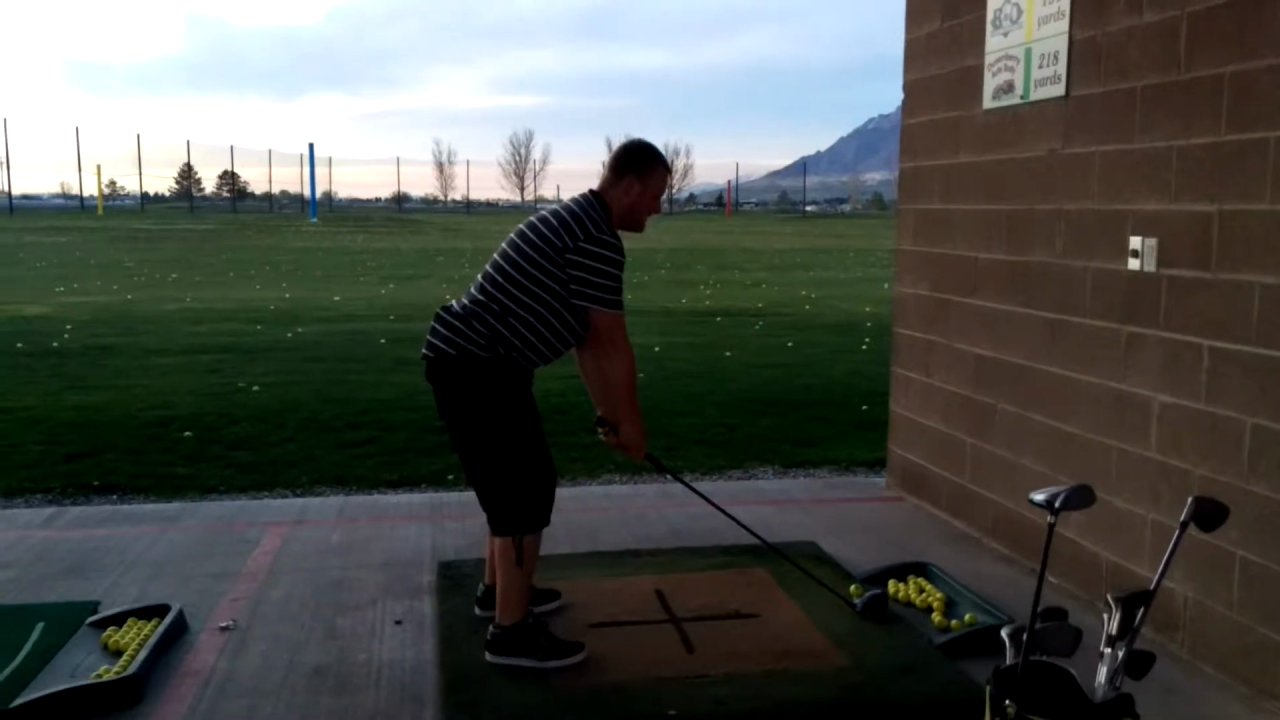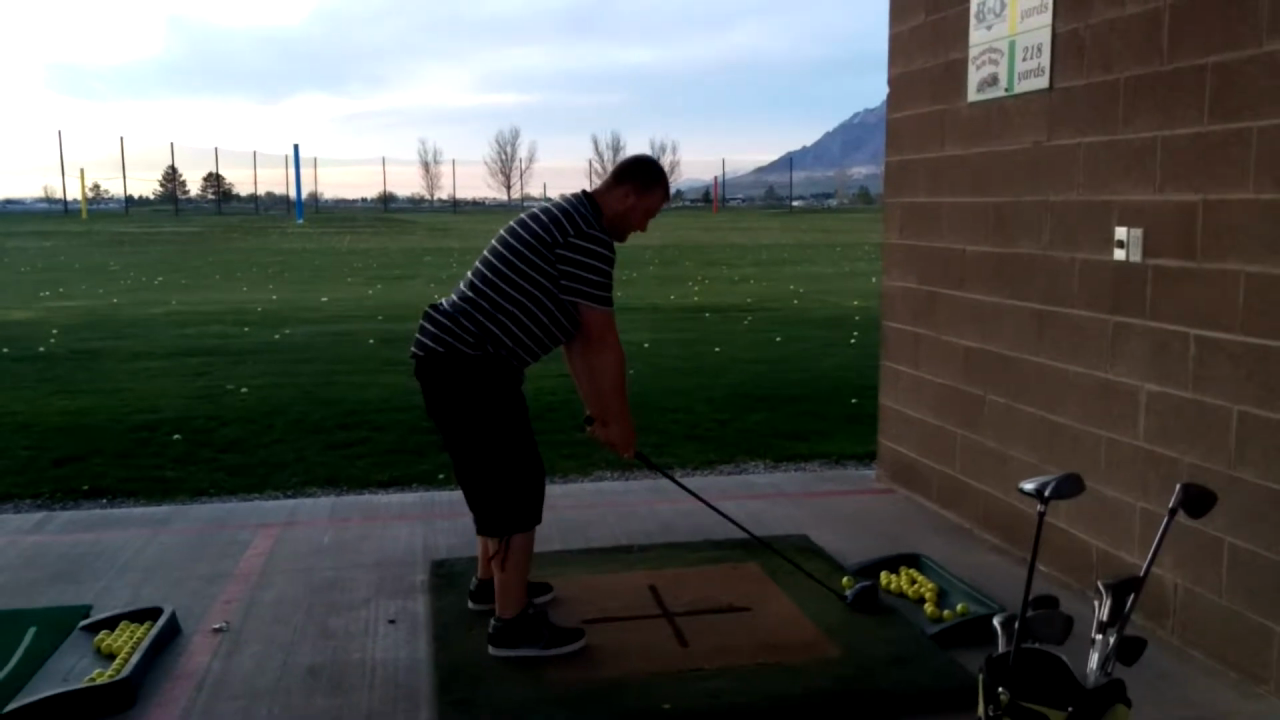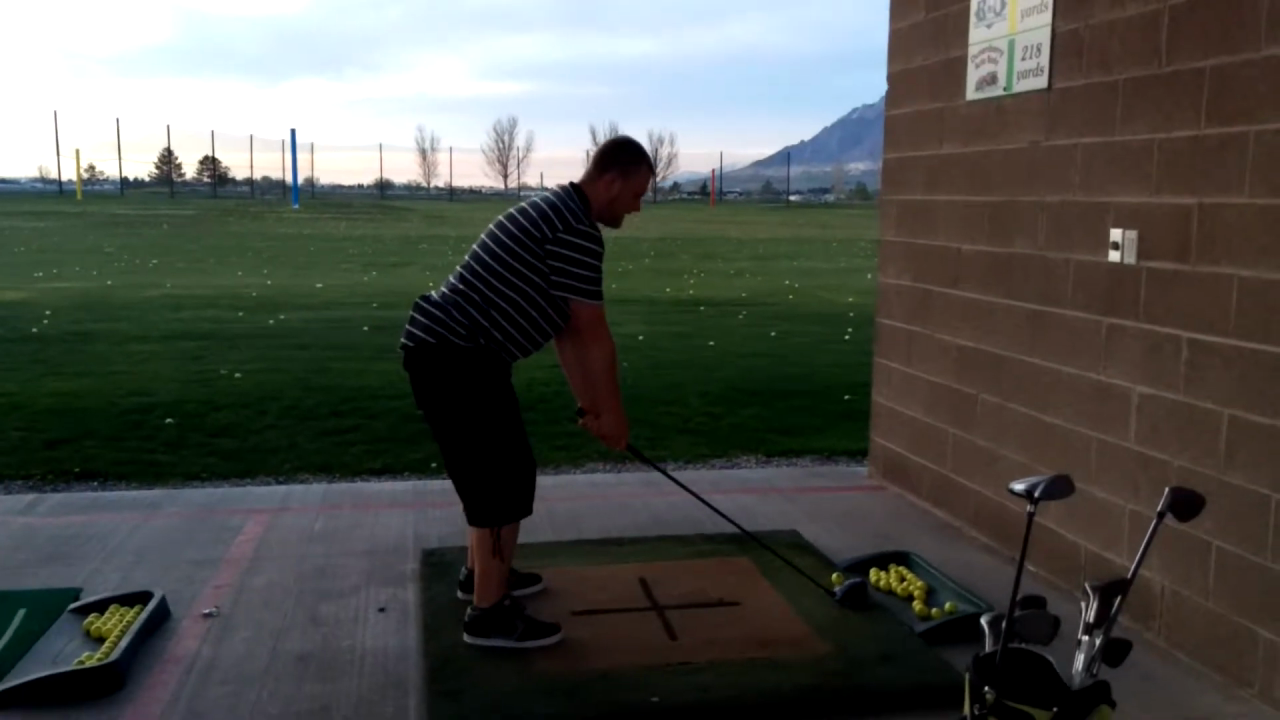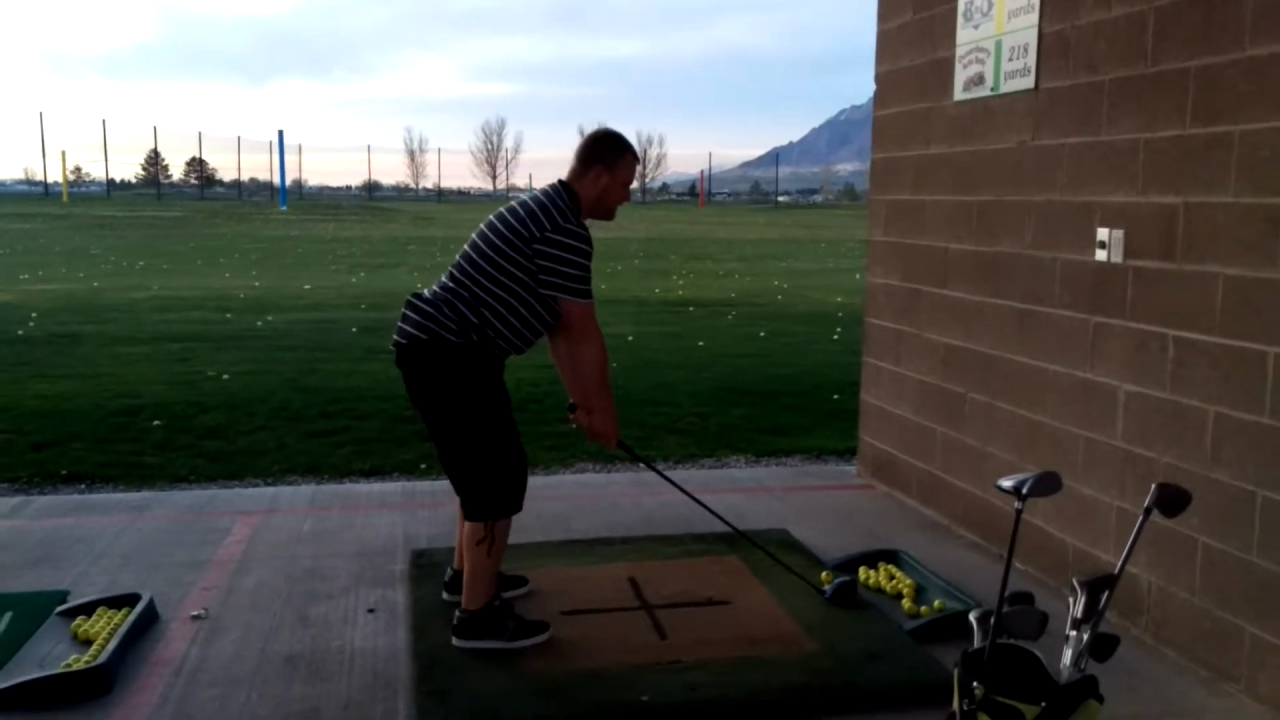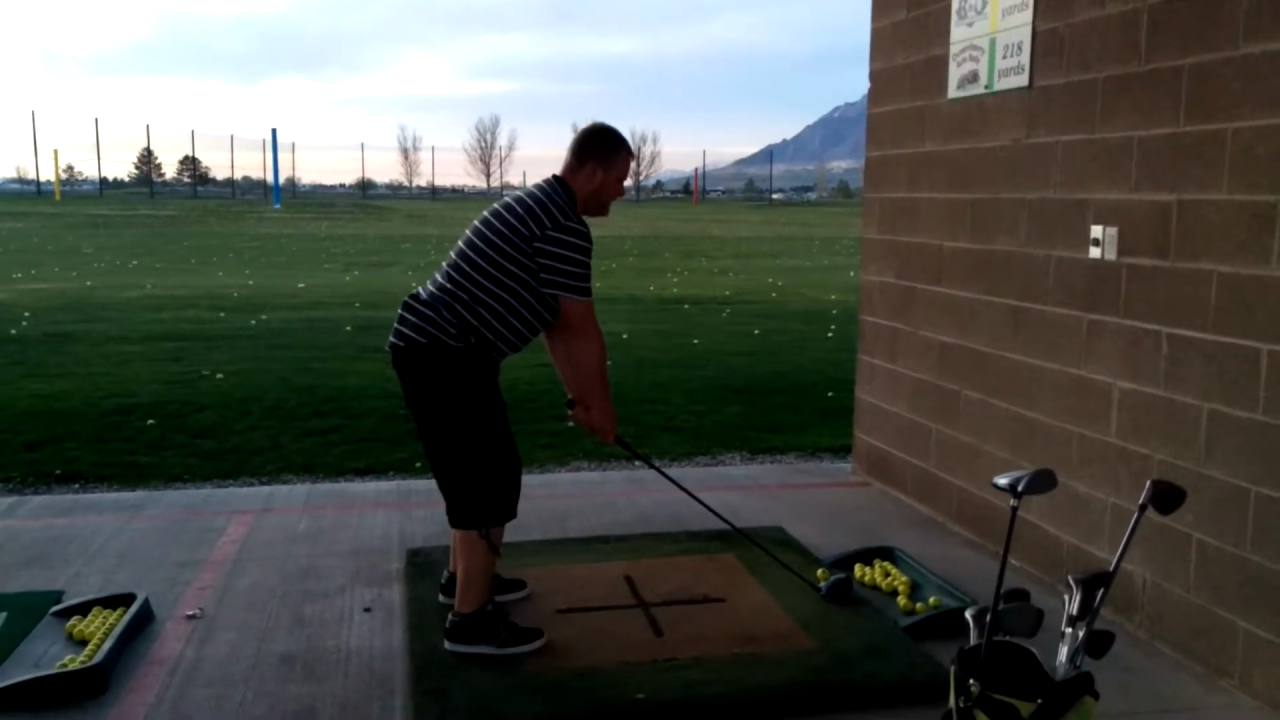
dt=1s
person 1, frame 1
left shoulder: (575, 221)
right shoulder: (598, 239)
left elbow: (587, 337)
right elbow: (612, 345)
left wrist: (607, 412)
right wrist: (631, 423)
left hip: (466, 357)
right hip: (479, 366)
left knee: (513, 478)
right knee: (525, 488)
left ankle: (498, 588)
right ankle: (511, 632)
person 1, frame 2
left shoulder: (567, 221)
right shoulder: (589, 236)
left elbow: (576, 336)
right elbow: (602, 342)
left wrist: (598, 413)
right wrist: (619, 420)
left hip: (452, 354)
right hip: (469, 363)
left knee: (501, 476)
right knee: (514, 486)
left ankle: (491, 582)
right ankle: (512, 624)
person 1, frame 3
left shoulder: (556, 213)
right shoulder: (576, 230)
left elbow: (567, 330)
right elbow: (592, 335)
left wrist: (588, 405)
right wrist: (611, 414)
left hip: (443, 347)
right hip: (456, 355)
left knee: (494, 468)
right knee: (504, 478)
left ankle: (481, 571)
right ankle: (488, 612)
person 1, frame 4
left shoulder: (545, 212)
right shoulder: (565, 229)
left elbow: (558, 326)
right elbow: (582, 333)
left wrist: (580, 402)
right wrist: (602, 411)
left hip: (436, 345)
right hip: (450, 352)
left knee: (484, 466)
right knee: (497, 474)
left ankle: (466, 572)
right ankle: (478, 614)
person 1, frame 5
left shoulder: (537, 207)
right shoulder: (565, 227)
left elbow: (554, 322)
right elbow: (581, 330)
left wrist: (577, 397)
right wrist: (600, 406)
left hip: (427, 344)
right hip: (447, 353)
left knee: (472, 468)
right knee: (489, 478)
left ankle: (462, 575)
right ankle: (471, 617)
